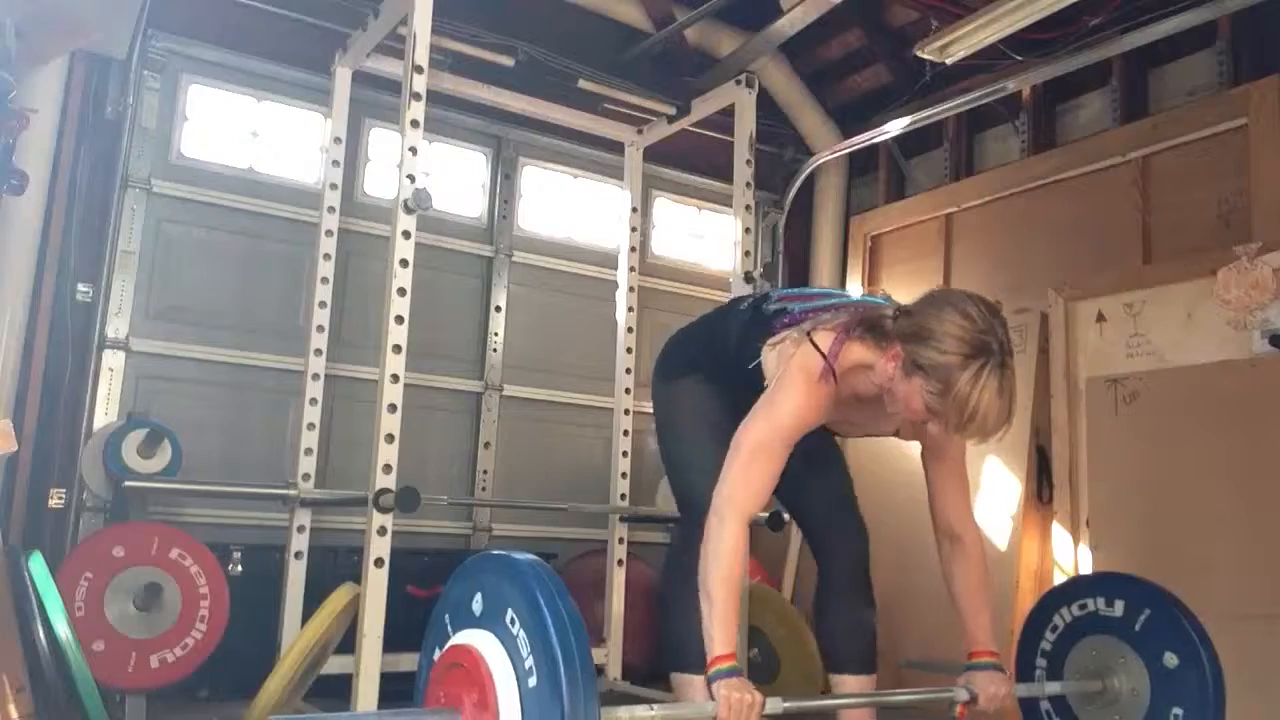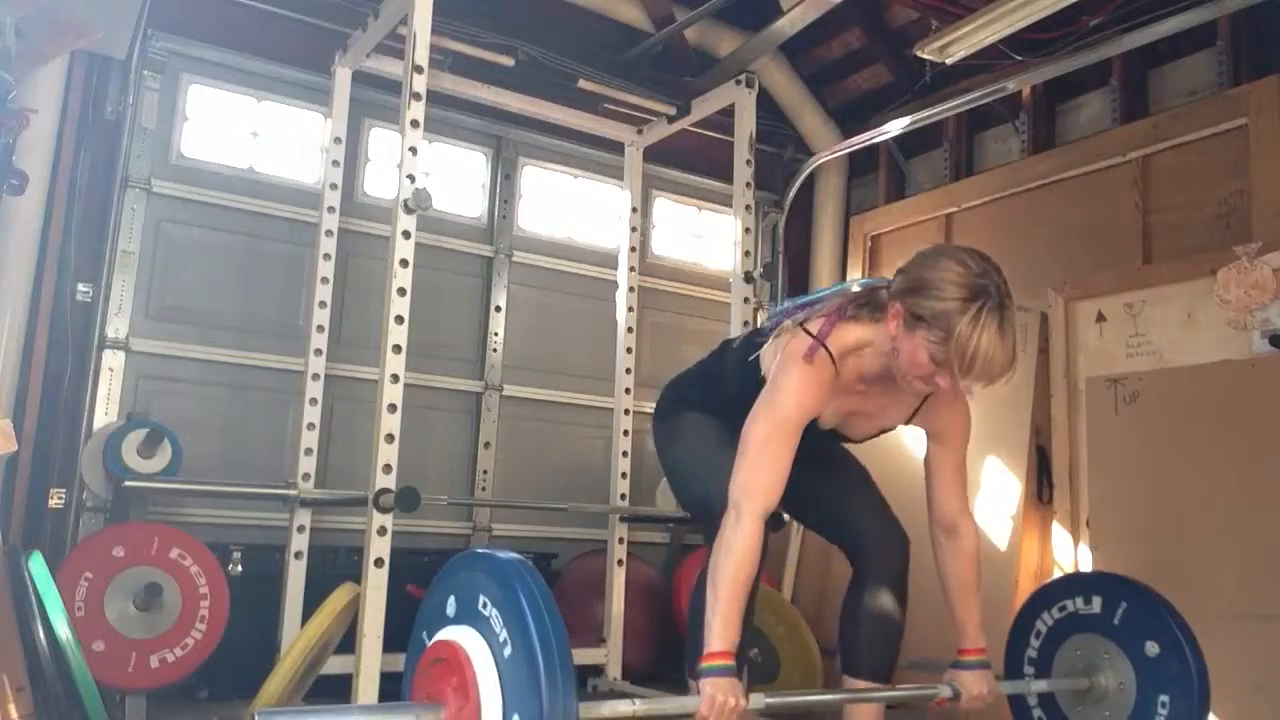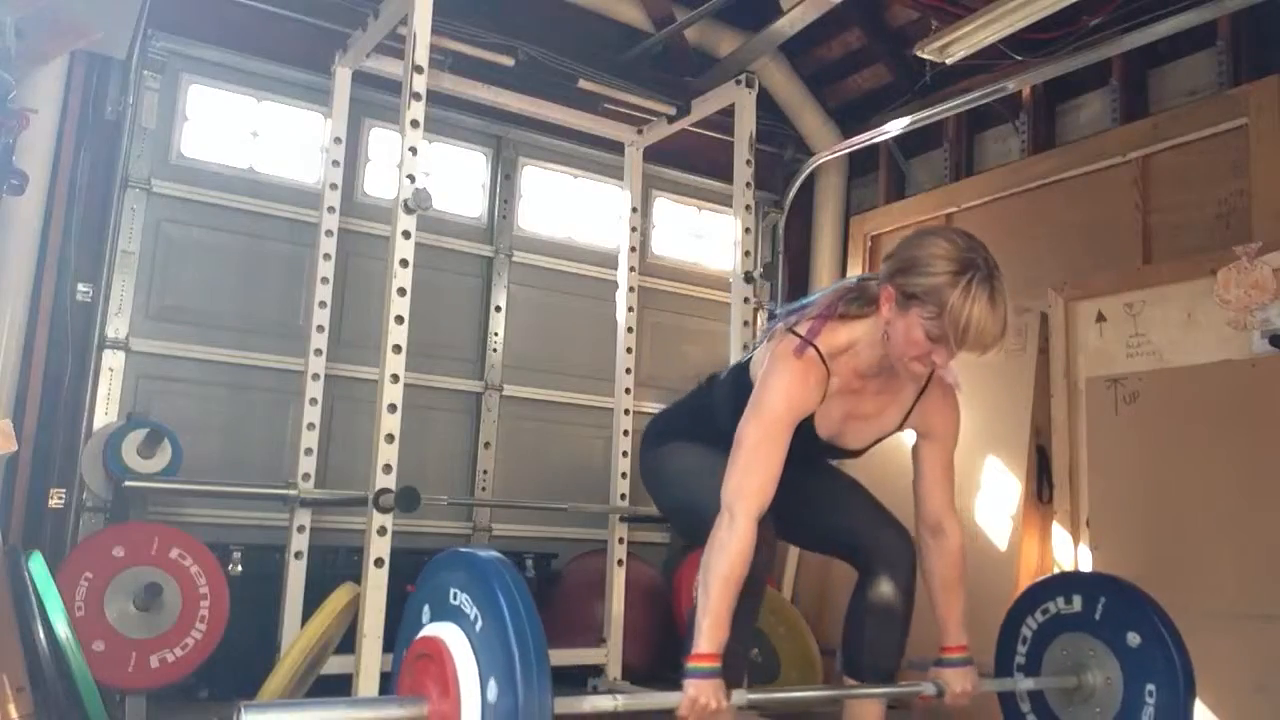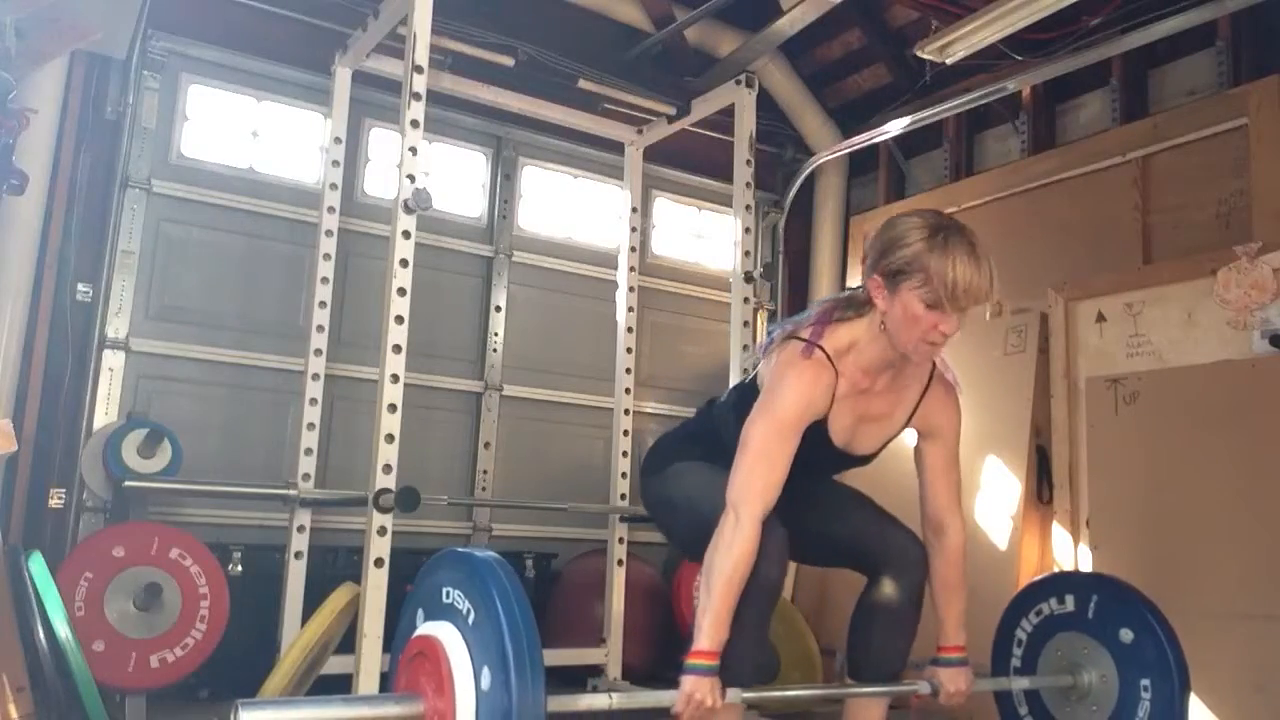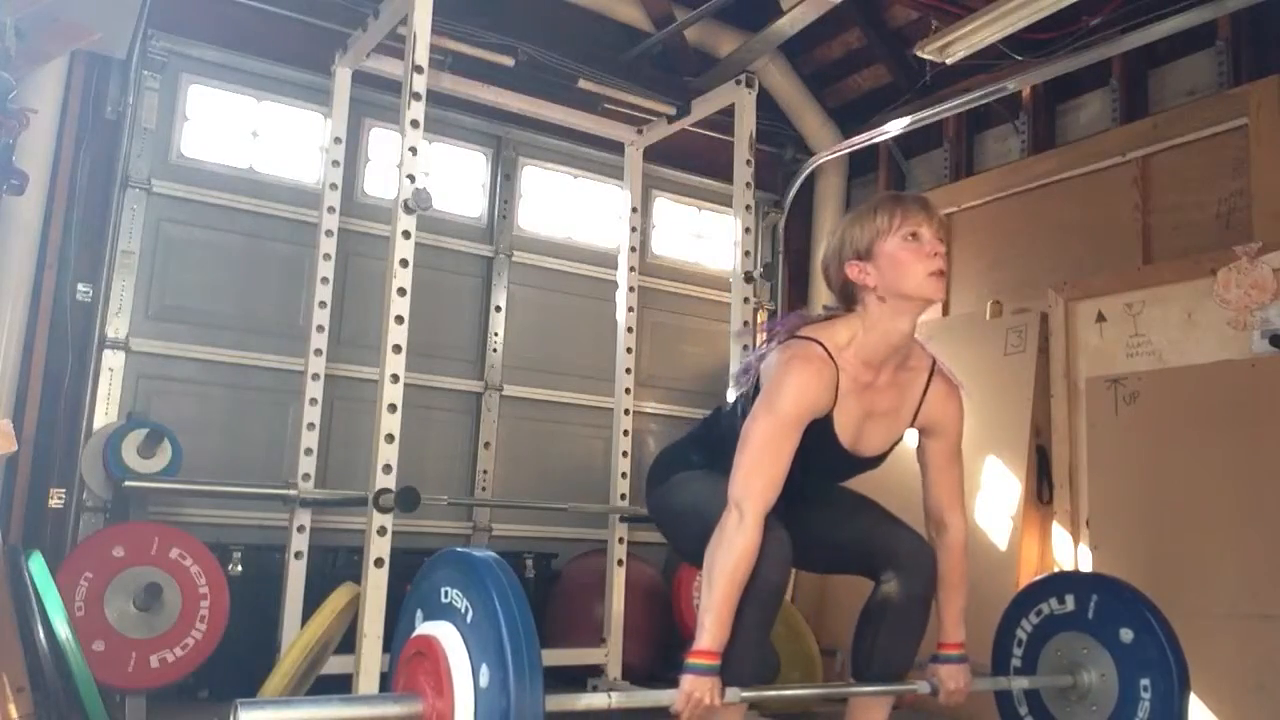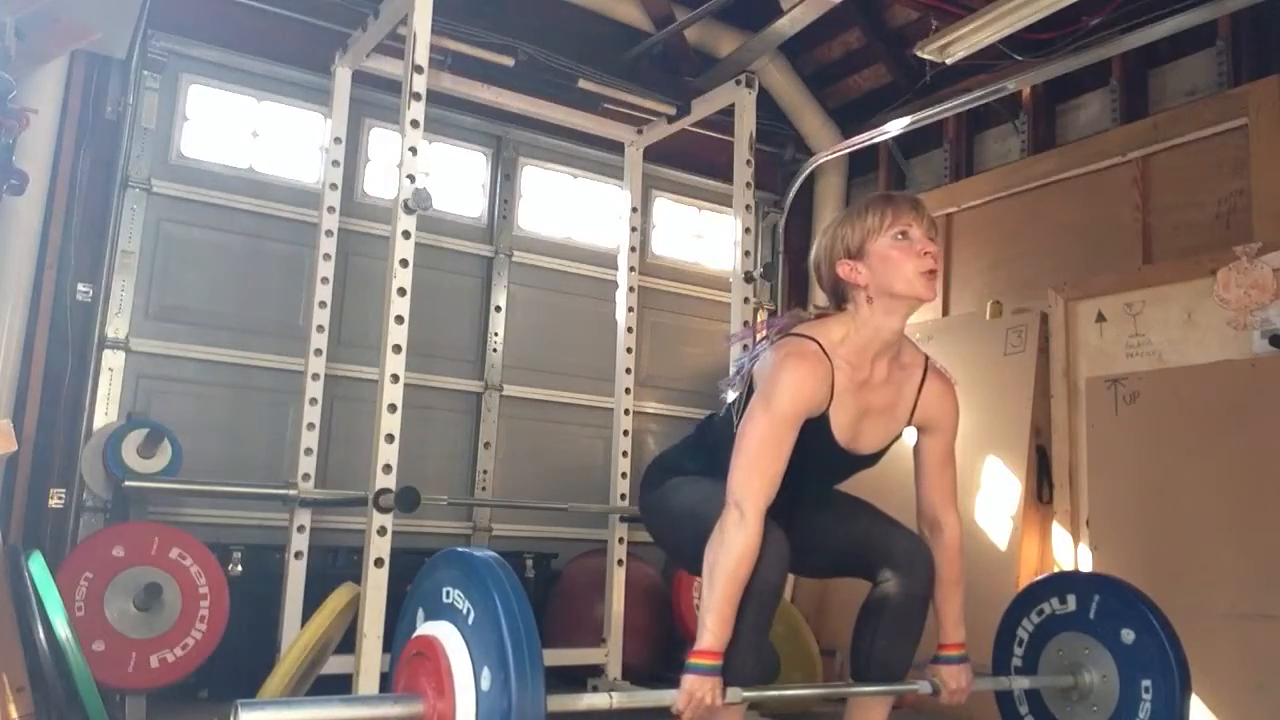
dt=0.4s
person 1, frame 1
left shoulder: (932, 400)
right shoulder: (812, 374)
left elbow: (958, 535)
right elbow: (728, 516)
left wrist: (984, 657)
right wrist: (723, 669)
right hip: (701, 376)
left knee: (844, 543)
right knee: (706, 525)
person 1, frame 2
left shoulder: (942, 404)
right shoulder: (814, 361)
left elbow: (953, 527)
right elbow: (746, 512)
left wrist: (972, 654)
right wrist: (717, 664)
left hip: (801, 441)
right hip: (701, 418)
left knee: (885, 549)
right knee: (745, 539)
person 1, frame 3
left shoulder: (933, 400)
right shoulder: (804, 362)
left elbow: (940, 528)
right elbow: (739, 515)
left wrist: (954, 652)
right wrist: (703, 663)
left hip: (790, 467)
right hip: (688, 448)
left knee: (892, 554)
right knee: (752, 542)
person 1, frame 4
left shoulder: (934, 395)
right shoulder: (810, 367)
left elbow: (945, 526)
right elbow: (742, 516)
left wrist: (952, 652)
right wrist: (702, 660)
left hip: (791, 485)
right hip: (690, 469)
left knee: (902, 557)
right knee: (764, 548)
person 1, frame 5
left shoulder: (936, 392)
right shoulder: (809, 366)
left elbow: (947, 522)
right elbow: (743, 515)
left wrist: (951, 649)
right wrist: (703, 659)
left hip: (798, 495)
right hip: (696, 480)
left knee: (911, 560)
right knee: (765, 551)
person 1, frame 6
left shoulder: (931, 390)
right shoulder: (803, 364)
left elbow: (942, 522)
right elbow: (743, 514)
left wrist: (952, 649)
right wrist: (705, 658)
left hip: (793, 500)
right hip: (690, 486)
left knee: (907, 560)
right knee: (763, 553)
